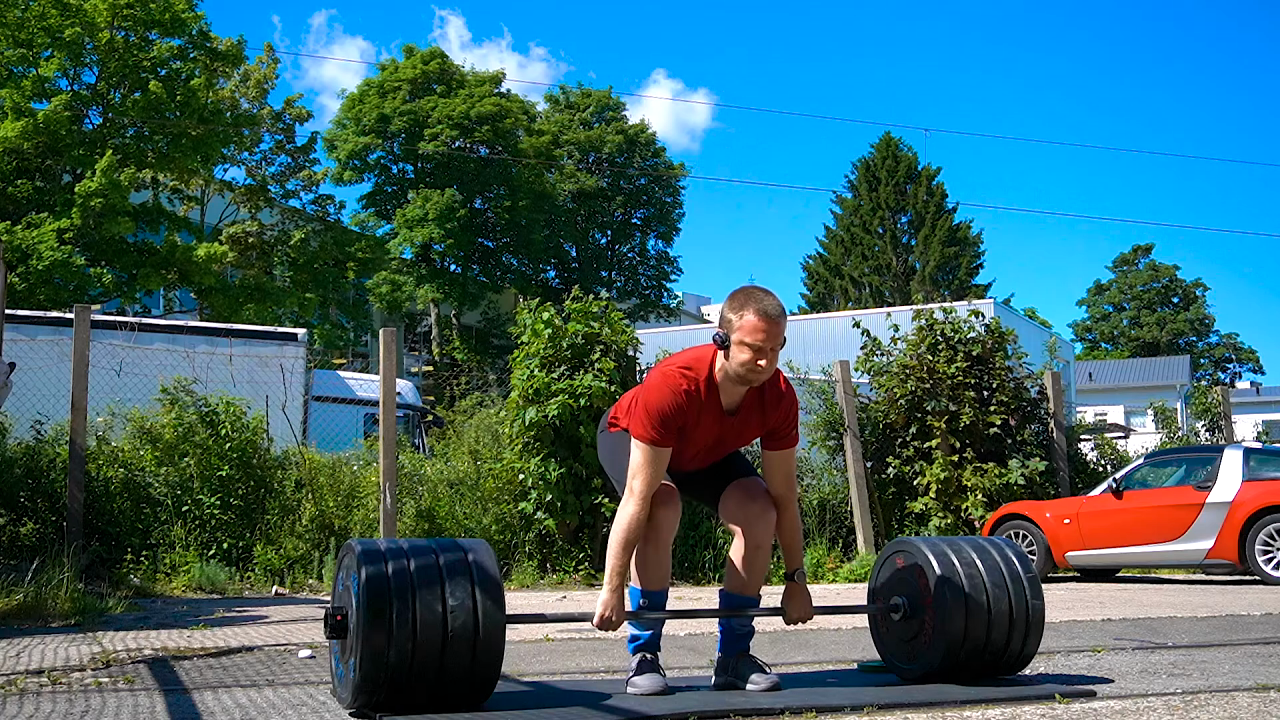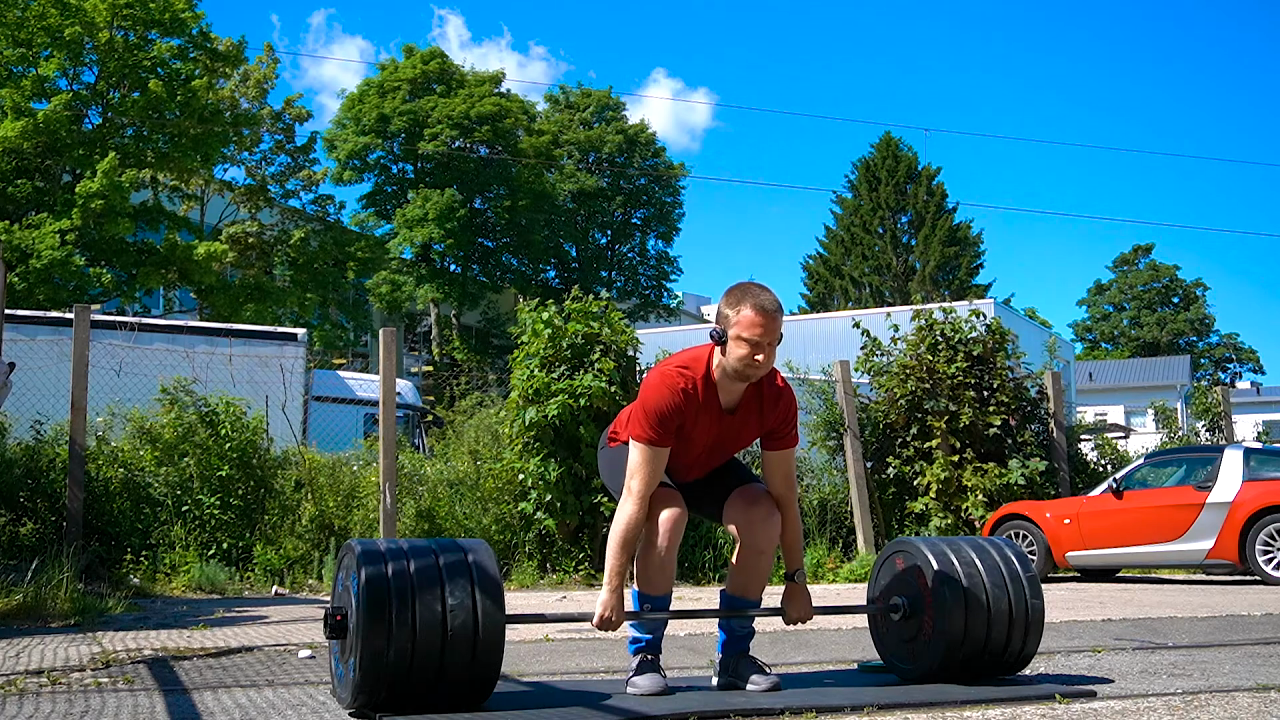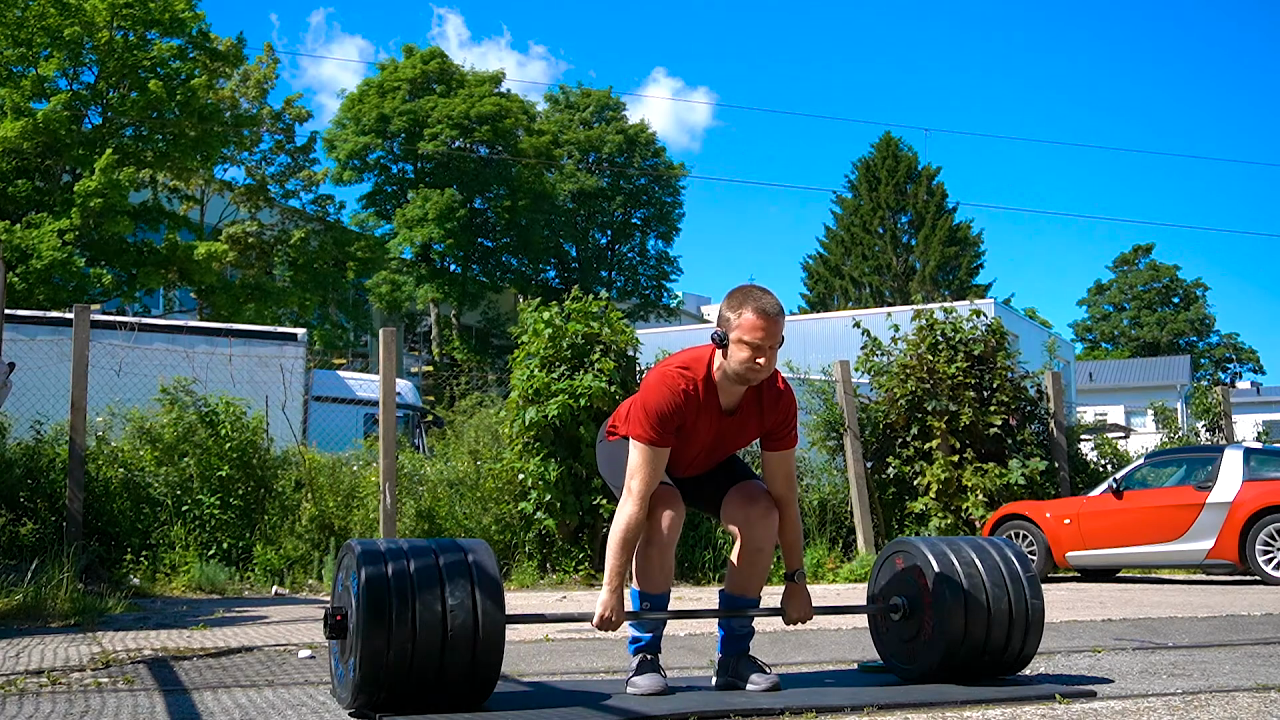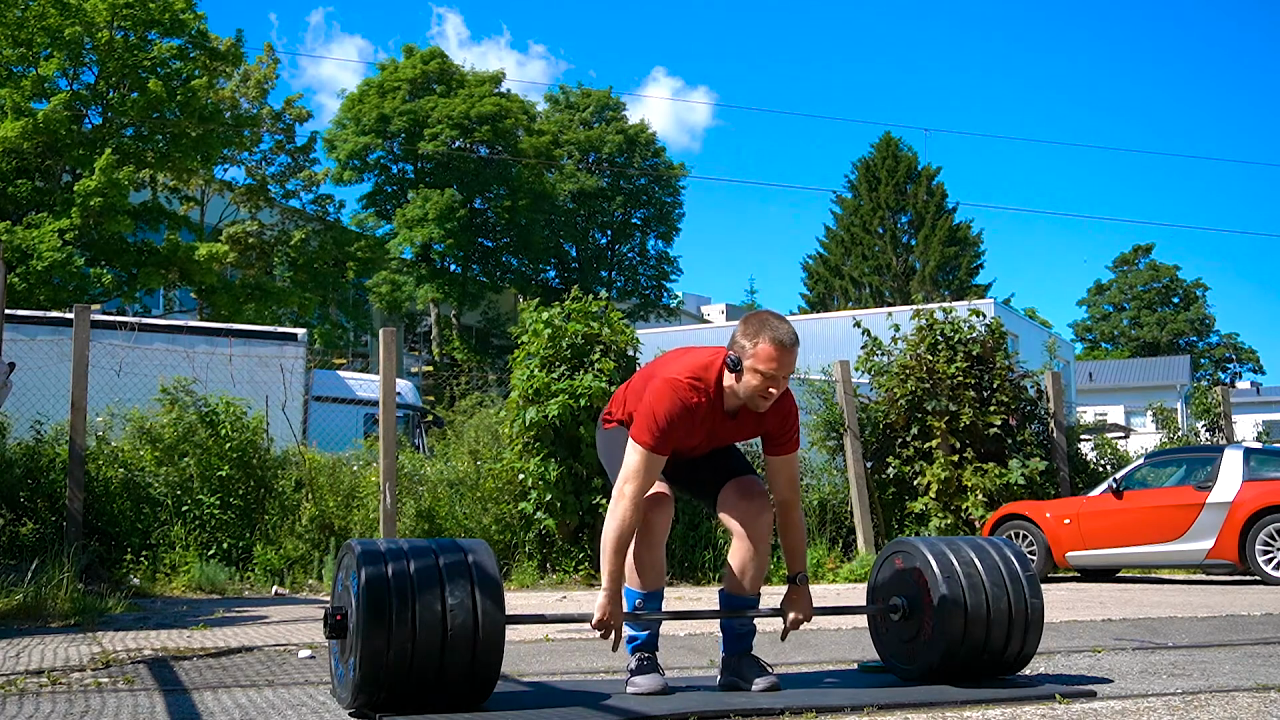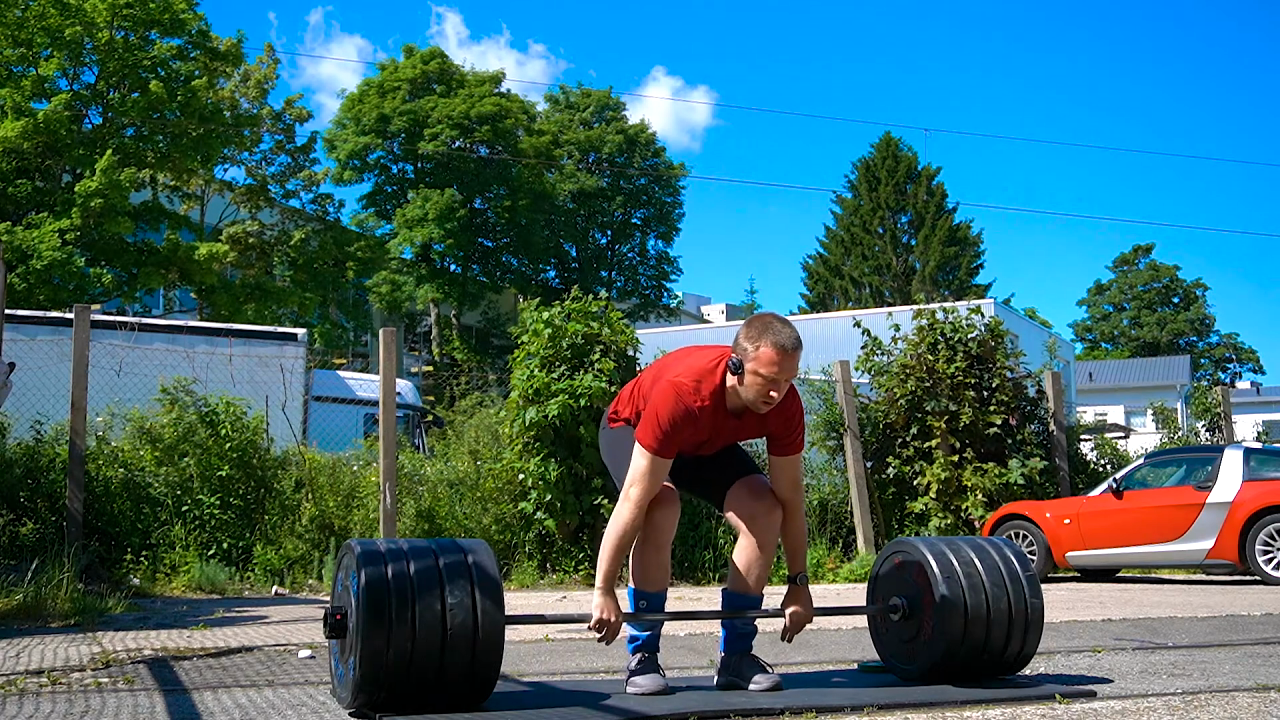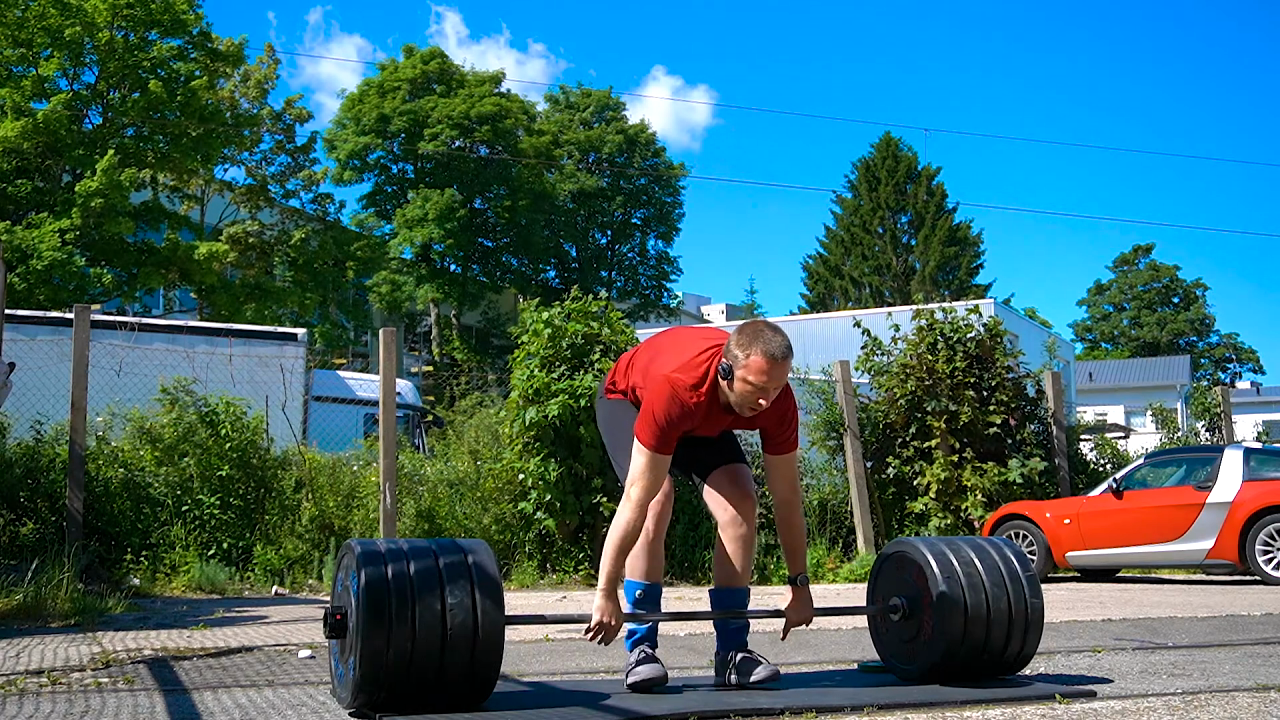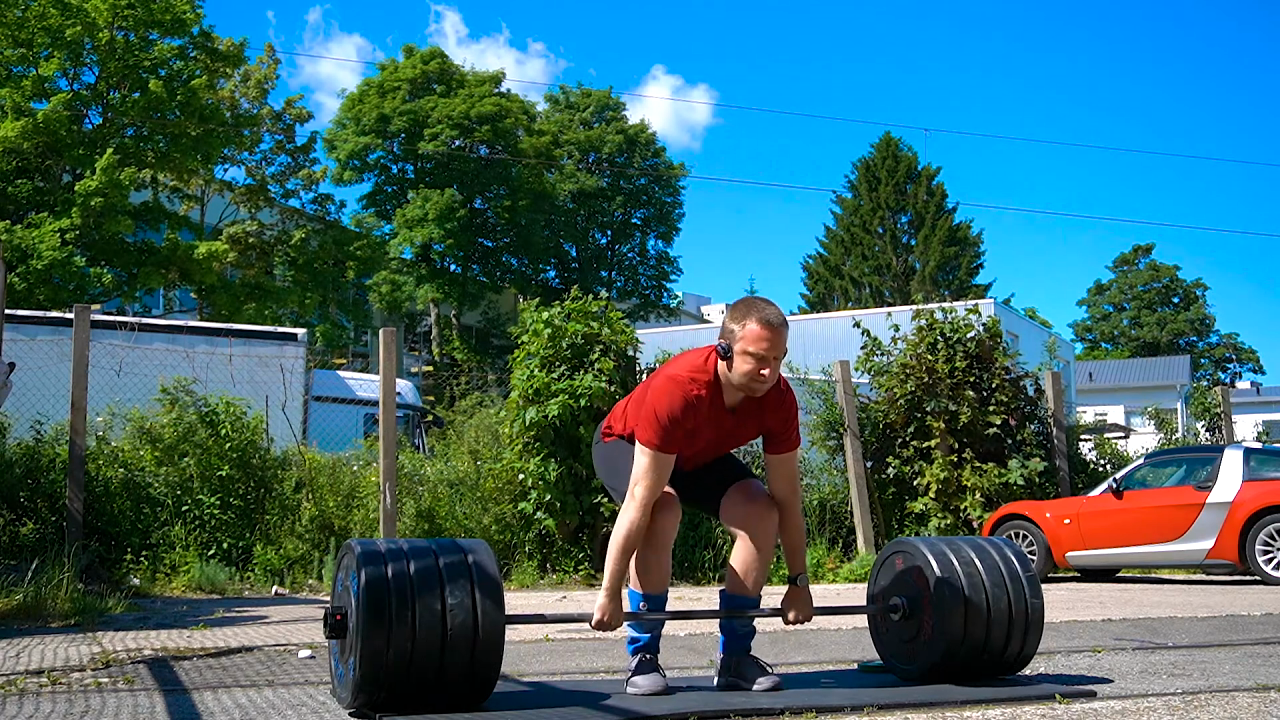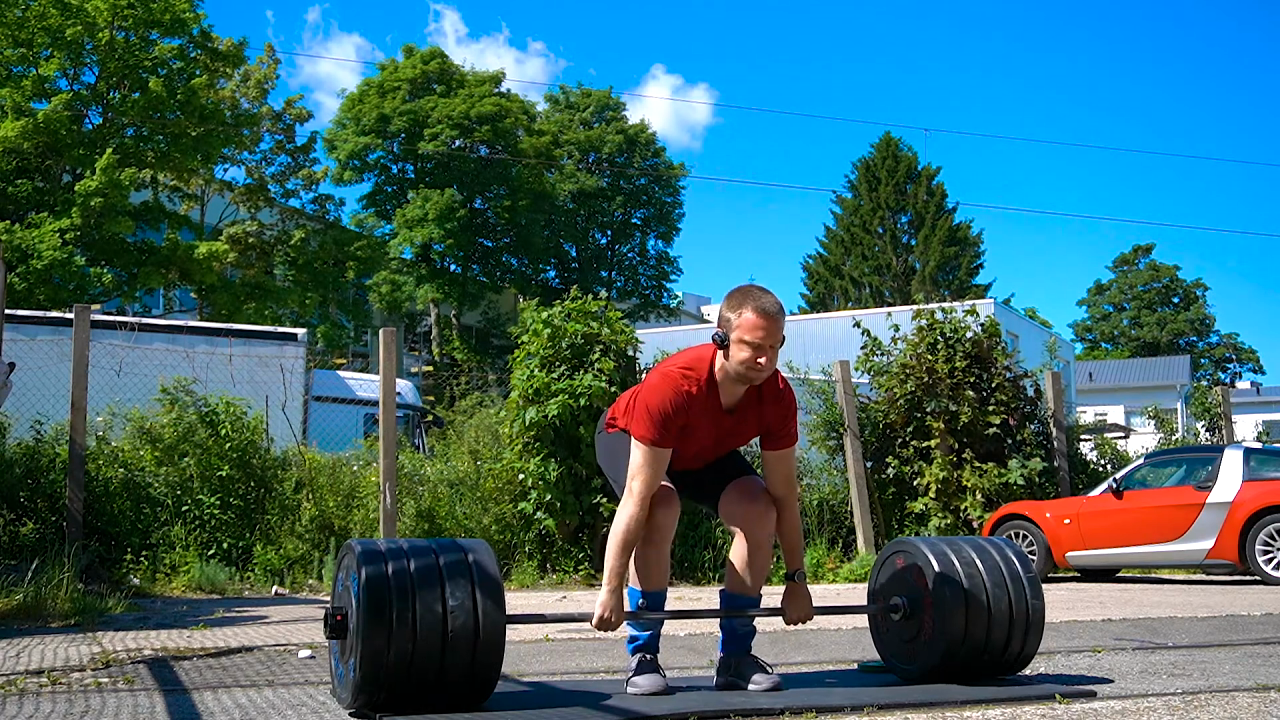
dt=0.4s
person 1, frame 1
left shoulder: (779, 396)
right shoulder: (672, 385)
left elbow: (784, 495)
right elbow: (638, 497)
left wrist: (795, 580)
right wrist: (612, 590)
left hip: (708, 452)
right hip: (629, 437)
left knee: (759, 516)
right knee: (663, 511)
left ankle: (733, 655)
right ankle: (643, 654)
person 1, frame 2
left shoulder: (777, 396)
right shoulder: (670, 386)
left elbow: (784, 495)
right elbow: (636, 497)
left wrist: (795, 581)
right wrist: (611, 591)
left hip: (706, 461)
right hip: (631, 449)
left knee: (763, 520)
right knee: (667, 515)
left ankle: (734, 656)
right ankle: (644, 656)
person 1, frame 3
left shoulder: (778, 397)
right shoulder: (670, 386)
left elbow: (784, 495)
right elbow: (635, 497)
left wrist: (796, 581)
right wrist: (611, 591)
left hip: (706, 459)
right hip: (629, 445)
left knee: (761, 516)
right knee: (666, 514)
left ankle: (733, 656)
right ankle: (644, 656)
person 1, frame 4
left shoulder: (779, 404)
right shoulder: (676, 391)
left elbow: (788, 497)
right elbow: (627, 497)
left wrist: (797, 583)
right wrist: (609, 594)
left hip: (702, 442)
right hip: (626, 428)
left knee: (755, 513)
right knee: (655, 507)
left ankle: (736, 654)
right ankle: (641, 654)
person 1, frame 5
left shoulder: (785, 404)
right shoulder: (681, 394)
left elbow: (790, 499)
right elbow: (634, 500)
left wrist: (798, 584)
right wrist: (604, 592)
left hip: (708, 442)
right hip: (632, 427)
left knee: (765, 513)
right knee: (661, 507)
left ankle: (735, 654)
right ankle: (642, 654)
person 1, frame 6
left shoulder: (777, 400)
right shoulder: (674, 388)
left elbow: (787, 496)
right elbow: (636, 497)
left wrist: (799, 583)
right wrist: (606, 593)
left hip: (703, 420)
right hip: (628, 399)
left knee: (739, 506)
right knee: (657, 500)
left ankle: (732, 651)
right ankle: (641, 648)
person 1, frame 7
left shoulder: (779, 399)
right shoulder: (677, 389)
left elbow: (787, 497)
right elbow: (641, 501)
left wrist: (798, 582)
right wrist: (609, 593)
left hip: (700, 457)
right hip: (625, 443)
left knee: (762, 515)
right knee: (663, 511)
left ankle: (734, 656)
right ankle: (643, 656)
person 1, frame 8
left shoulder: (777, 396)
right shoulder: (672, 385)
left elbow: (784, 494)
right elbow: (637, 497)
left wrist: (796, 580)
right wrist: (611, 590)
left hip: (705, 453)
right hip: (627, 437)
left knee: (759, 514)
right knee: (661, 508)
left ankle: (735, 655)
right ankle: (642, 655)
